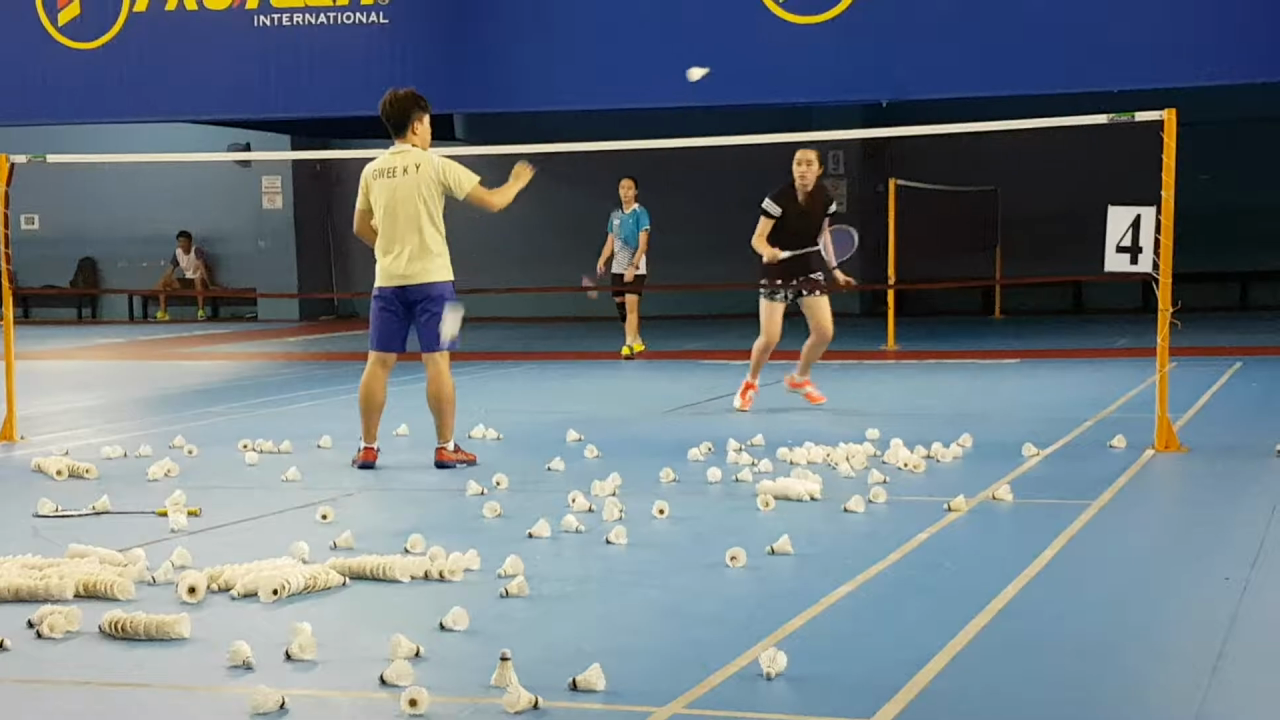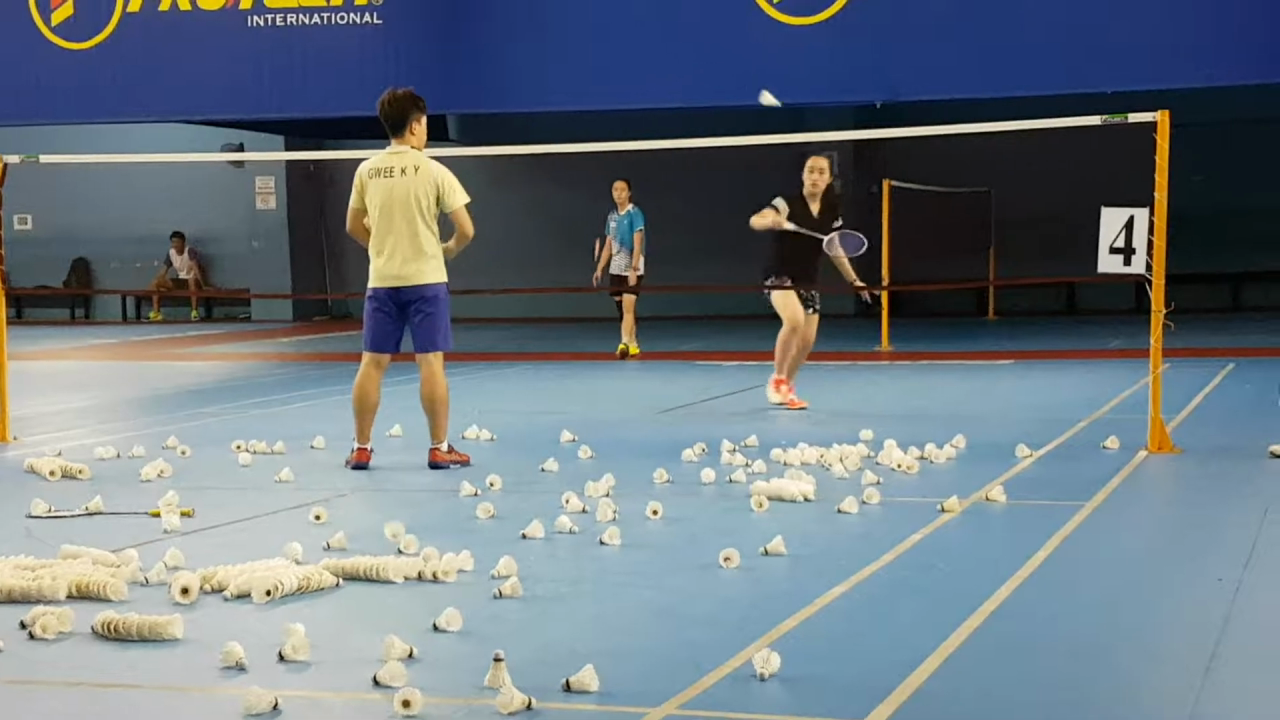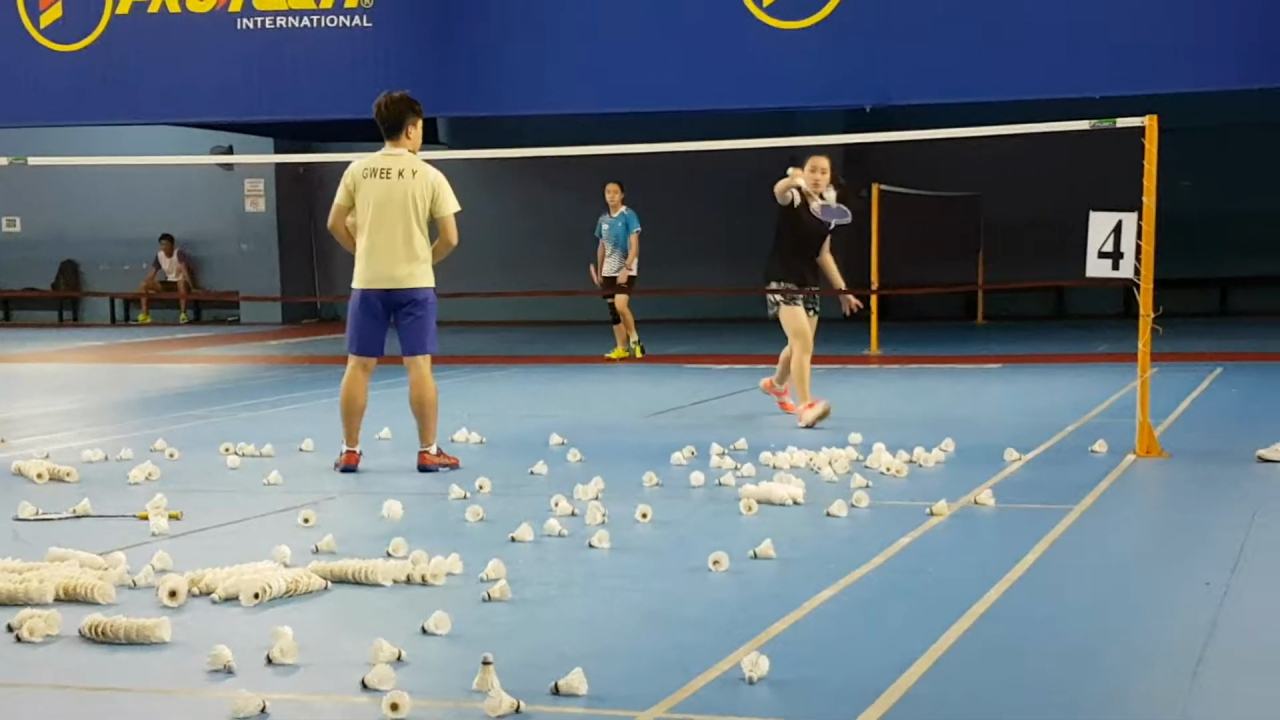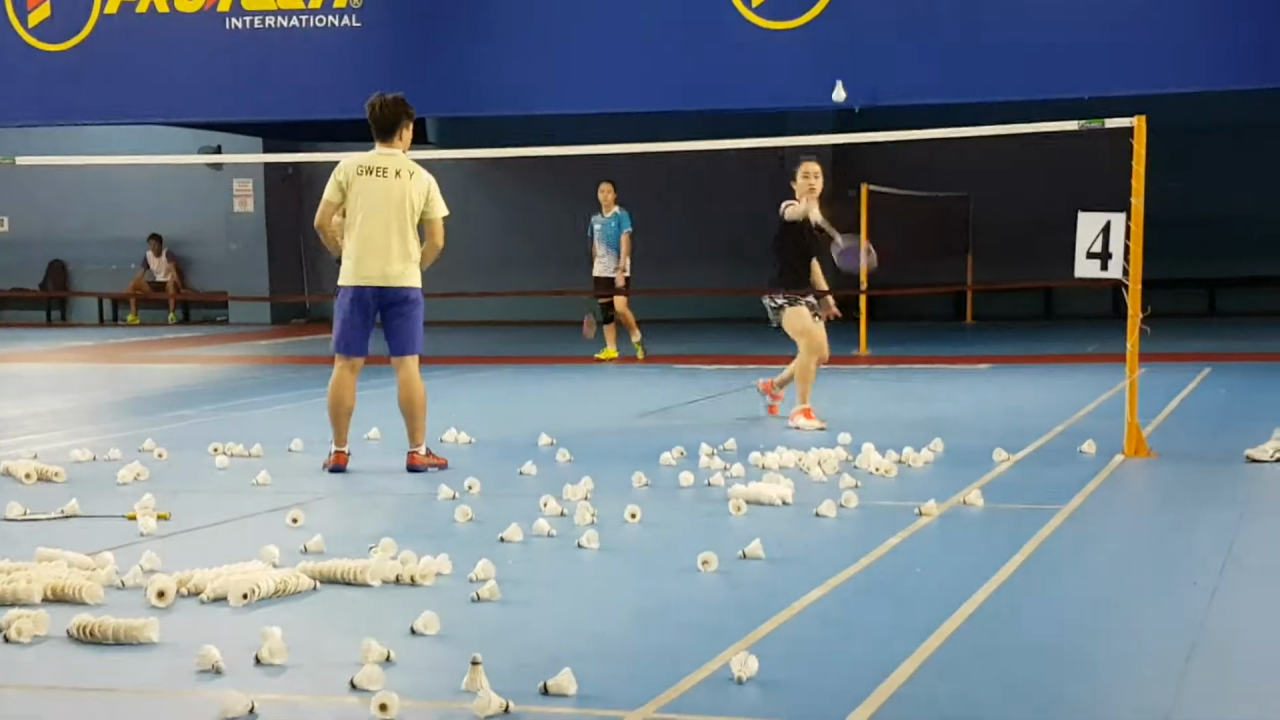
dt=0.2s
person 1, frame 1
left shoulder: (372, 172)
right shoulder: (435, 166)
left elbow: (360, 227)
right elbow: (493, 202)
right wrist: (519, 179)
left hip: (388, 280)
right hip: (431, 279)
left knee: (379, 362)
right knee: (437, 362)
left ankle: (367, 448)
right ankle: (446, 447)
person 1, frame 2
left shoulder: (366, 171)
right shoulder: (433, 171)
left elbow: (354, 227)
right elbow: (465, 230)
right wrist: (451, 248)
left hip: (382, 281)
right hip: (425, 280)
left knee: (373, 364)
right knee: (431, 363)
left ankle: (361, 449)
right ankle: (440, 449)
person 1, frame 3
left shoulder: (357, 171)
right shoulder: (429, 176)
left elbow: (335, 225)
right elbow: (450, 238)
left hip: (367, 283)
right hip: (414, 283)
left knee: (359, 366)
right knee: (419, 366)
left ankle: (350, 451)
right ankle: (428, 451)
person 1, frame 4
left shoulder: (348, 168)
right shoulder: (421, 178)
left elbow: (322, 222)
right elbow: (436, 241)
left hip: (356, 281)
right hip: (403, 283)
left knee: (347, 365)
right knee: (407, 366)
left ankle: (338, 451)
right ankle: (417, 452)
person 2, frame 1
left shoulder: (825, 200)
right shoulder: (778, 198)
right elbow: (757, 239)
left wrist: (834, 269)
right wrist: (768, 251)
left hip: (810, 272)
right hip: (777, 274)
left knee: (824, 332)
right knee: (770, 337)
left ankle: (799, 378)
right ankle: (750, 383)
person 2, frame 2
left shoulder: (832, 211)
right shoulder: (788, 202)
right elbow: (755, 221)
left wrist: (853, 280)
right wrist: (772, 222)
left hip: (808, 282)
right hip: (780, 277)
left knee: (805, 342)
right knee: (794, 322)
left ankle: (784, 387)
right ankle: (777, 378)
person 2, frame 3
right shoulder: (791, 200)
right elbow: (779, 189)
left wrist: (842, 291)
right wrist: (792, 179)
left hip: (807, 285)
right hip: (782, 283)
left knee: (800, 346)
right knee: (803, 342)
left ankle: (775, 384)
right ankle: (806, 407)
person 2, frame 4
left shoulder: (817, 220)
right shoulder: (792, 207)
right elbow: (793, 214)
left wrist: (825, 295)
right wrist: (806, 209)
left hip: (804, 292)
right hip: (783, 292)
left knee: (819, 355)
right knee: (813, 343)
left ankle: (772, 386)
right ankle: (801, 411)
